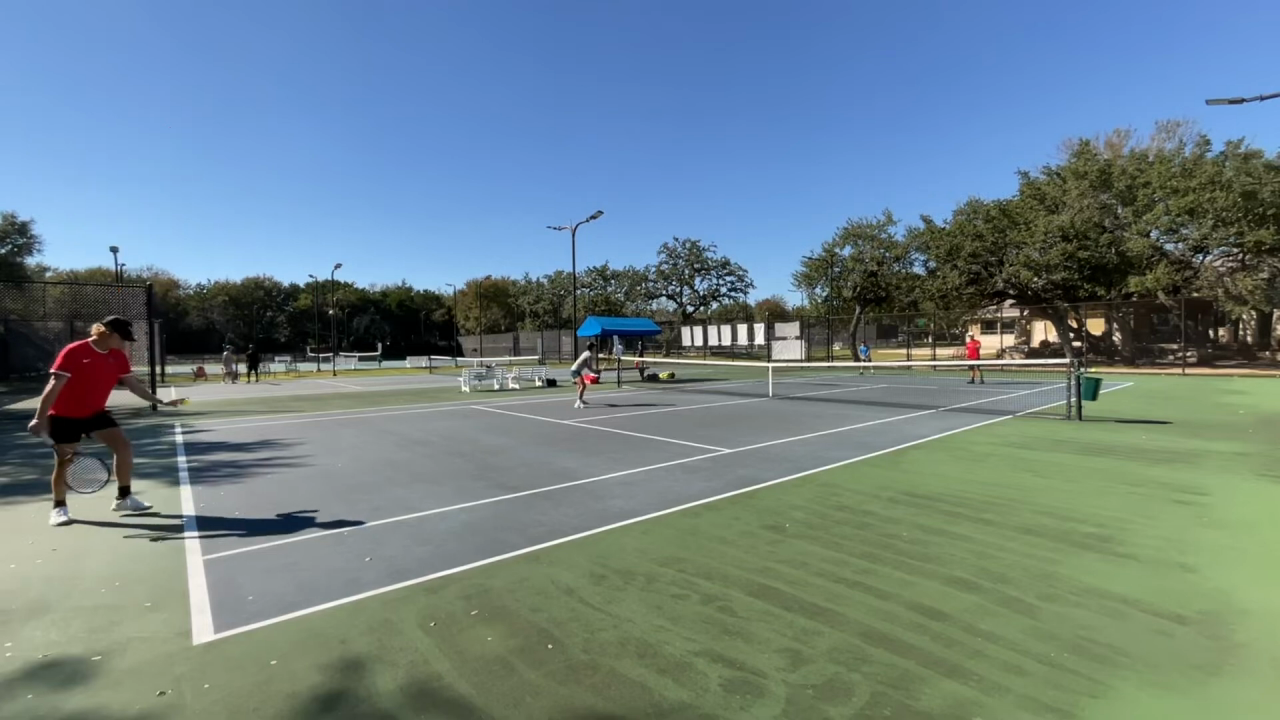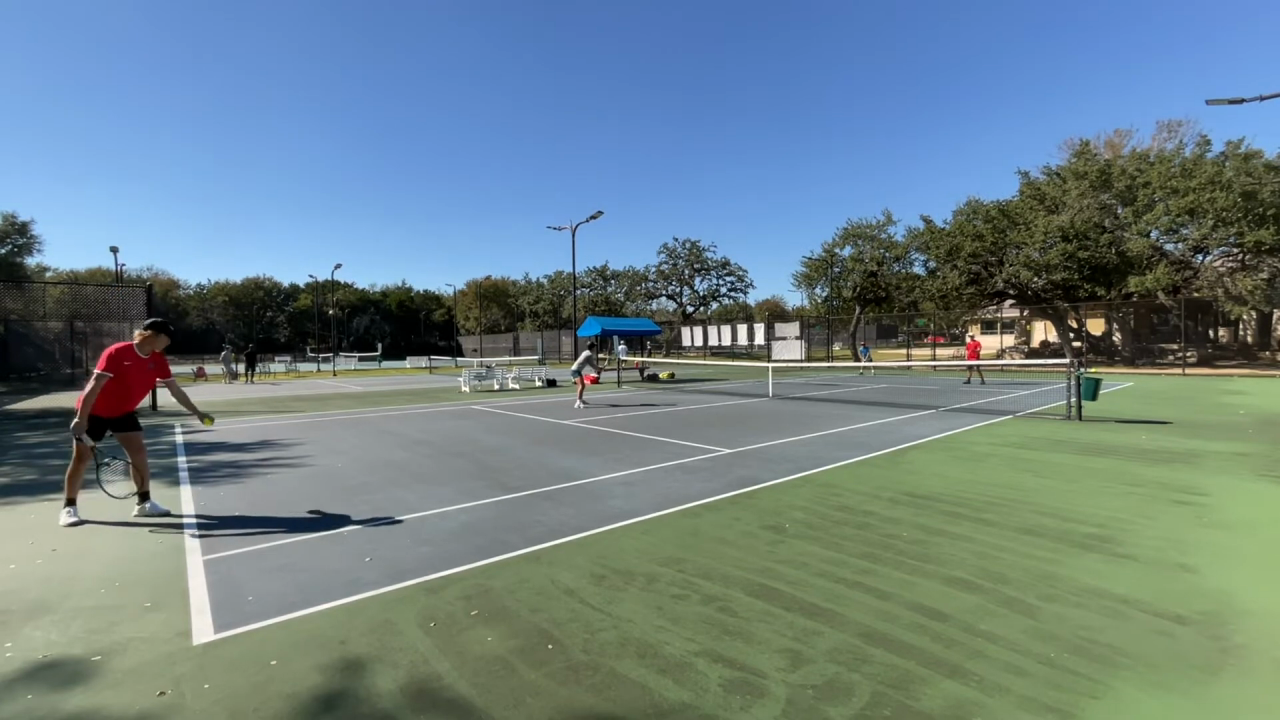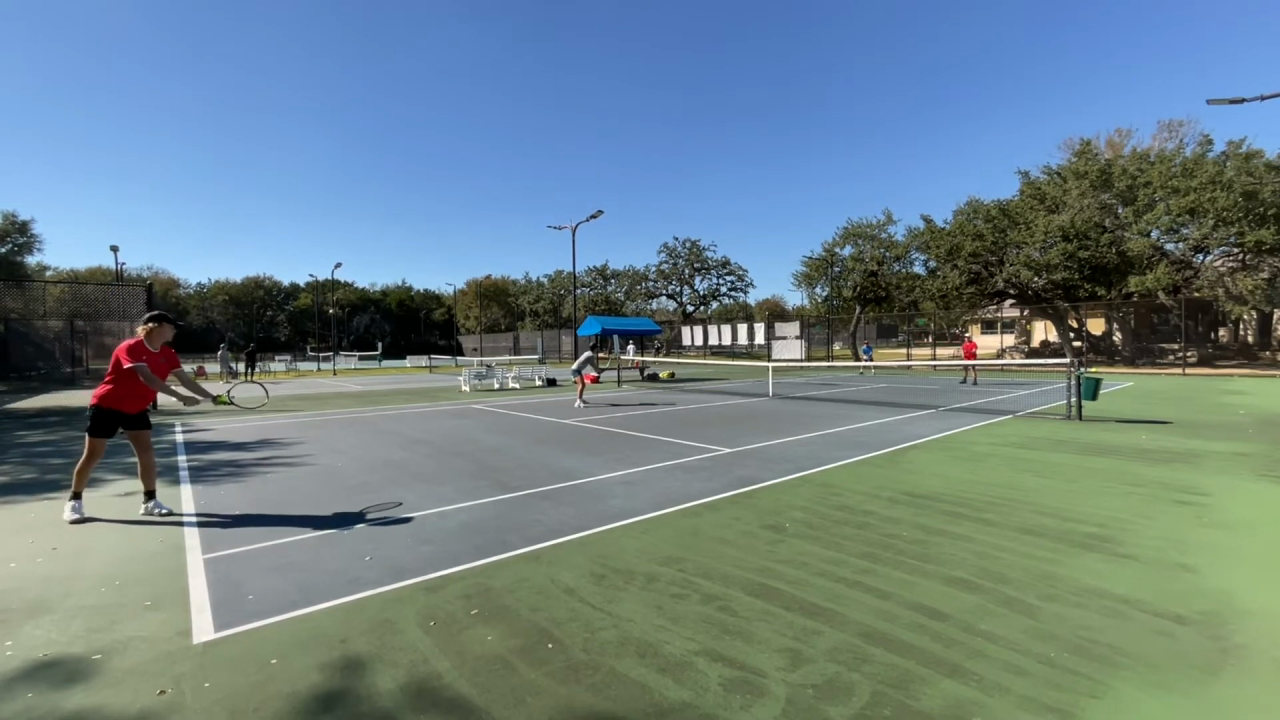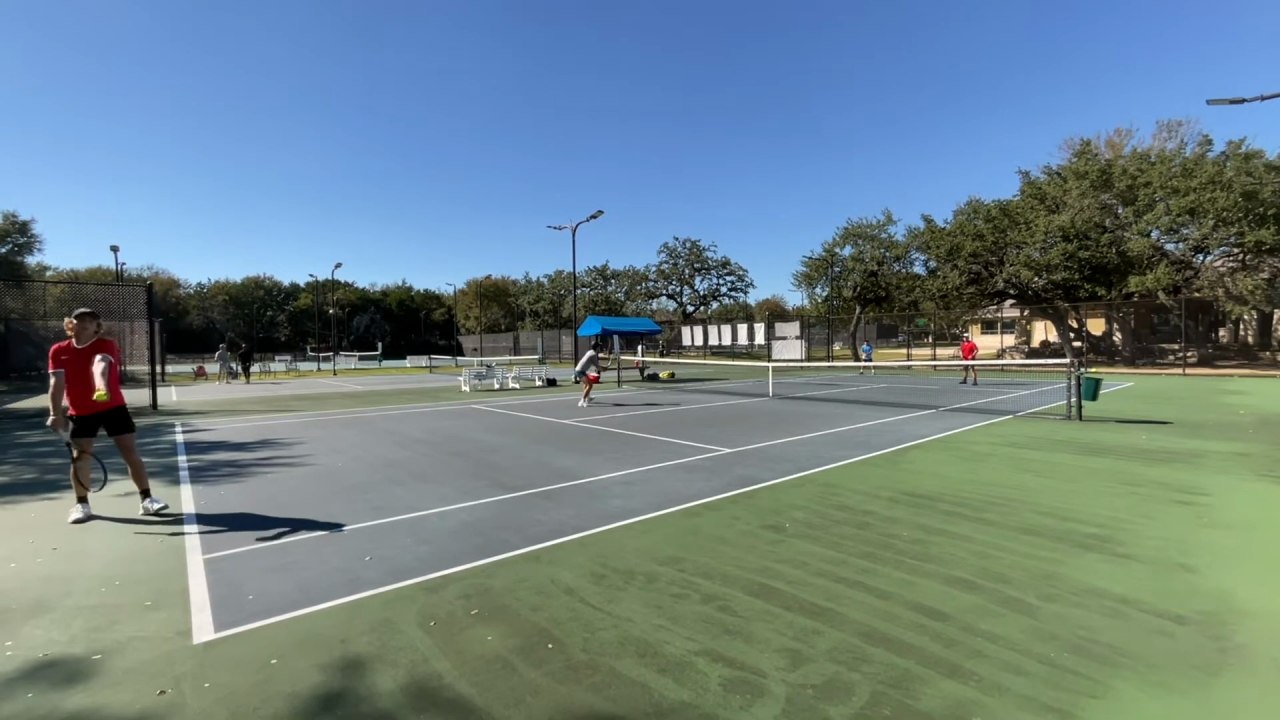
dt=1s
person 1, frame 1
left shoulder: (117, 356)
right shoulder: (74, 352)
left elbow: (133, 385)
right elbow: (54, 386)
left wrist: (161, 401)
right wrist: (40, 418)
left hip: (94, 413)
right hip: (63, 415)
left knee: (124, 446)
right knee: (64, 462)
left ankle: (124, 498)
right ankle: (59, 507)
person 1, frame 2
left shoulder: (158, 360)
right shoulder: (117, 353)
left elbow: (176, 391)
right elbow: (95, 385)
left wrist: (197, 413)
right wrist: (81, 418)
left hip: (123, 413)
right hip: (94, 412)
left knee: (139, 453)
right knee: (81, 459)
left ankle: (144, 503)
right ankle: (69, 507)
person 1, frame 3
left shoulder: (168, 354)
right shoulder: (130, 348)
left elbow: (186, 380)
right elbow: (147, 378)
left wrist: (211, 397)
right wrist: (180, 397)
left hip: (136, 409)
right hip: (106, 406)
left knee: (147, 453)
right knee: (93, 455)
left ankle: (150, 501)
right ankle: (74, 501)
person 1, frame 4
left shoulder: (105, 345)
right shoulder: (58, 351)
left elbow: (101, 365)
right elbow: (56, 384)
left wrist: (102, 388)
right wrist: (55, 413)
left hip: (113, 408)
right hip: (80, 413)
left knee: (131, 454)
right knee: (80, 458)
left ankle: (147, 500)
right ankle: (82, 504)
